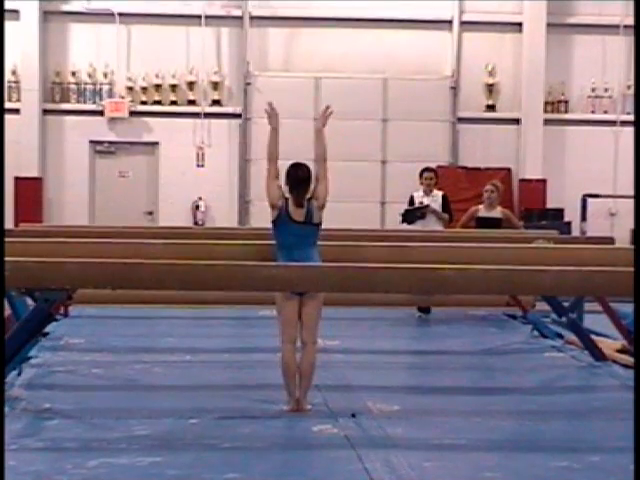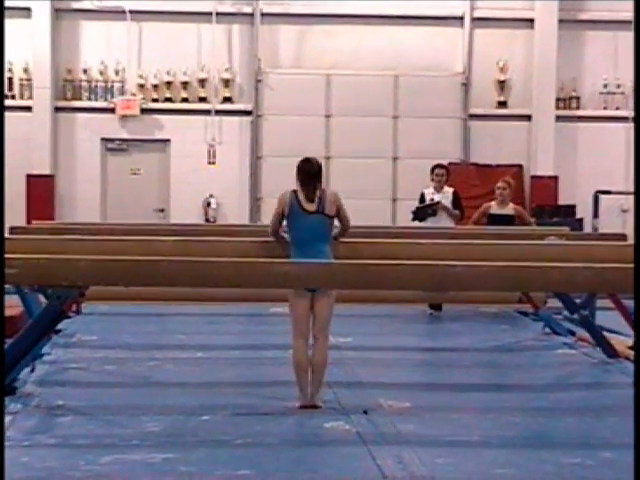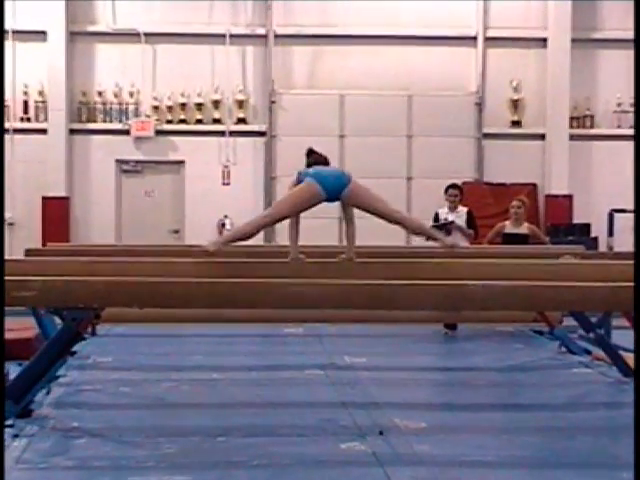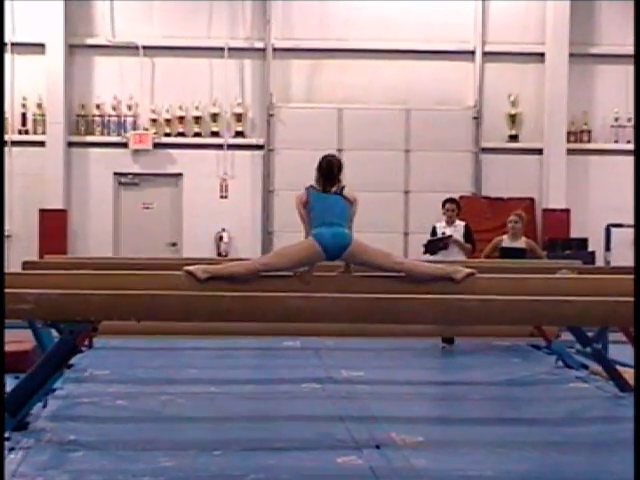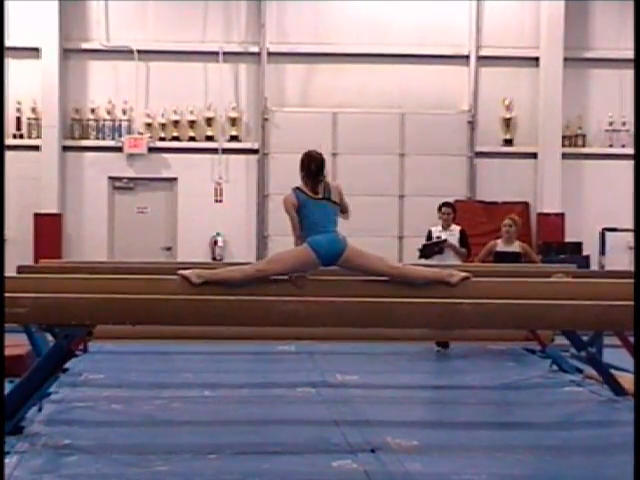
dt=1s
person 1, frame 1
left shoulder: (278, 206)
right shoulder: (317, 206)
left elbow: (271, 164)
right elbow: (321, 165)
left wrist: (274, 127)
right wrist: (319, 130)
left knee: (288, 342)
right knee: (309, 342)
left ankle: (292, 399)
right ankle: (303, 399)
person 1, frame 2
left shoulder: (286, 199)
right shoulder: (332, 198)
left elbow: (273, 232)
right elbow: (346, 227)
left knee: (300, 338)
right knee: (321, 337)
left ankle: (304, 397)
right ankle: (314, 396)
person 1, frame 3
left shoulder: (300, 178)
right shoulder: (337, 171)
left elbow: (293, 217)
right elbow: (350, 218)
left wrist: (294, 252)
right wrist: (350, 252)
left hip: (316, 185)
right hip: (342, 180)
left knee: (267, 217)
right knee: (396, 215)
left ankle: (217, 244)
right ankle: (443, 239)
person 1, frame 4
left shoulder: (304, 195)
right shoulder: (350, 196)
left wrist: (307, 263)
right wrist: (347, 263)
left hip: (320, 240)
right hip: (344, 241)
left knee: (263, 264)
right knee: (398, 264)
left ankle: (207, 270)
right ankle: (453, 271)
person 1, frame 5
left shoulder: (292, 198)
right shoulder: (335, 190)
left elbow: (298, 236)
left wrist: (299, 266)
left hip: (314, 248)
right hip: (338, 245)
left knee: (258, 270)
right knee: (394, 269)
left ankle: (201, 275)
right ankle: (449, 275)
person 2, frame 1
left shoulder: (442, 196)
right shoulder: (414, 196)
left elbow: (449, 219)
right elbow: (408, 220)
left wrist: (434, 211)
right wrist: (417, 213)
right ankle: (422, 306)
person 2, frame 2
left shoulder: (453, 193)
right shoulder: (425, 194)
left elbow: (460, 215)
right elbow: (419, 217)
left wrist: (445, 208)
right wrist: (428, 210)
left ankle: (436, 304)
right ankle: (434, 304)
person 2, frame 3
left shoulder: (467, 212)
right shoulder: (439, 213)
left elbow: (474, 235)
left wrist: (459, 227)
right wrist: (442, 230)
left ankle: (451, 323)
right ankle: (449, 323)
person 2, frame 4
left shoulder: (464, 226)
right shoulder: (436, 227)
left elbow: (471, 249)
left wrist: (456, 241)
left ankle: (448, 337)
right ankle: (446, 337)
person 2, frame 5
left shoulder: (460, 231)
right shoulder: (432, 231)
left elbow: (466, 254)
left wrist: (452, 246)
left ankle: (443, 340)
right ankle: (441, 340)
